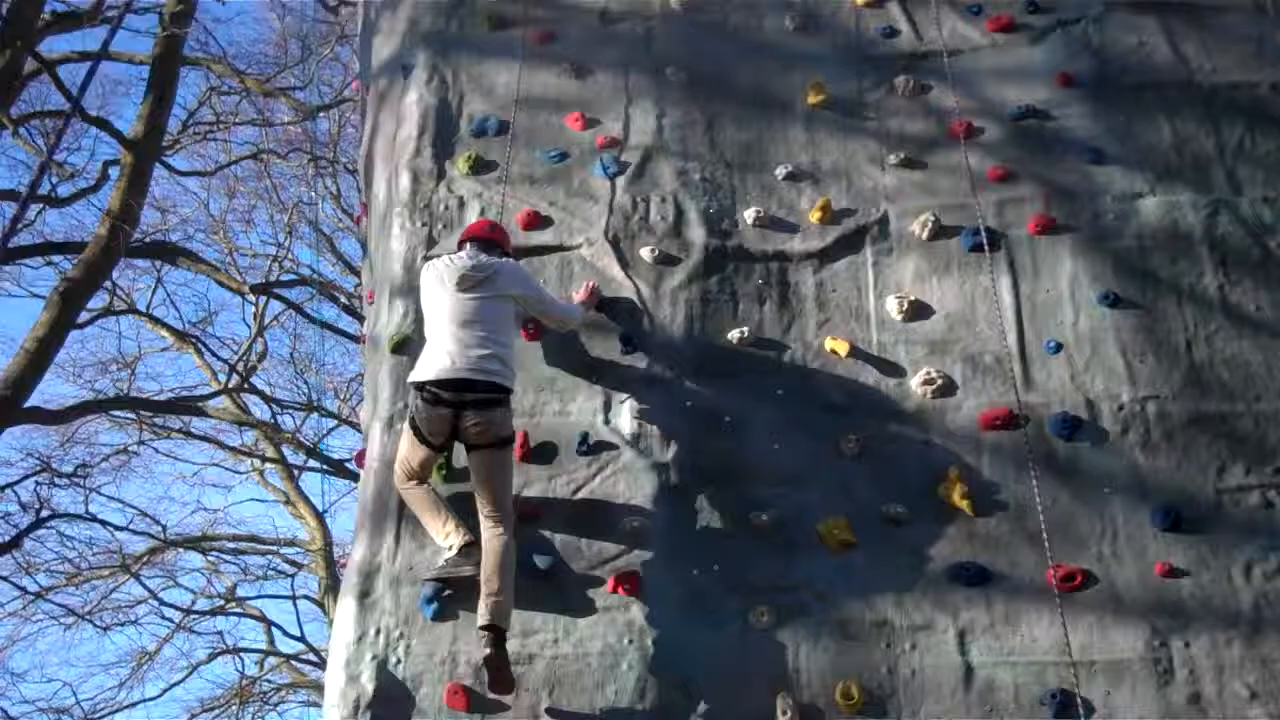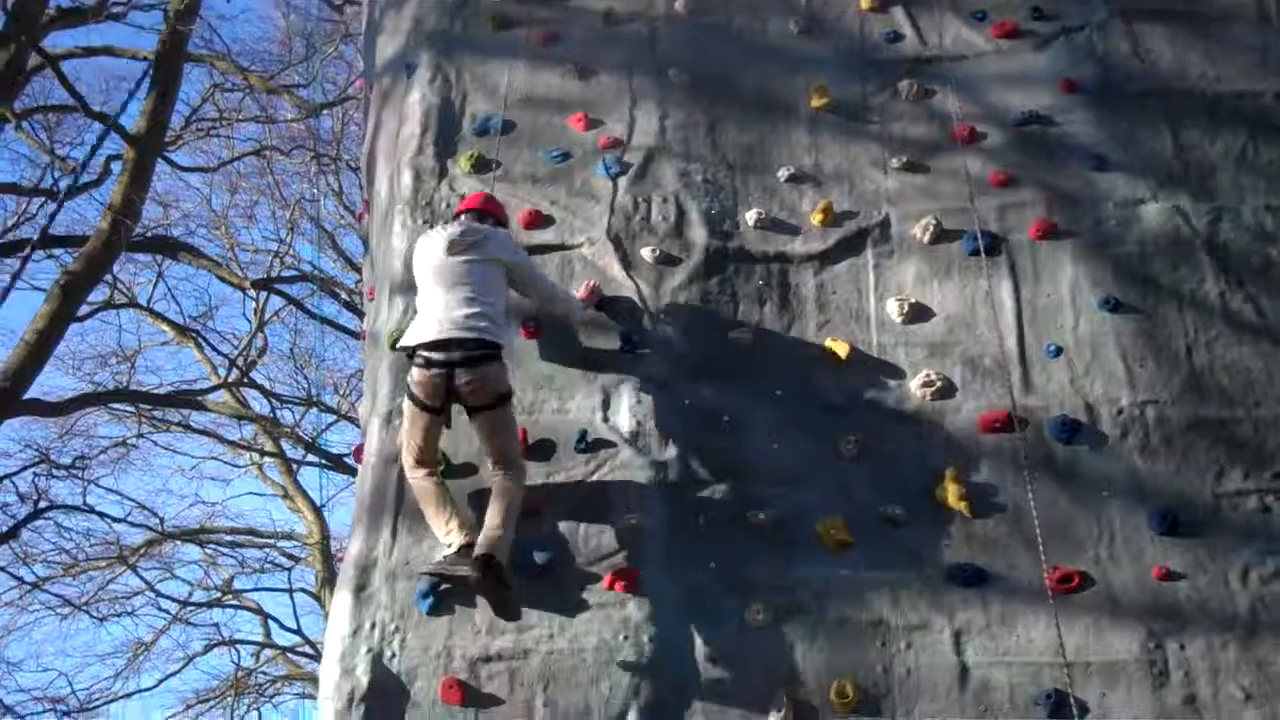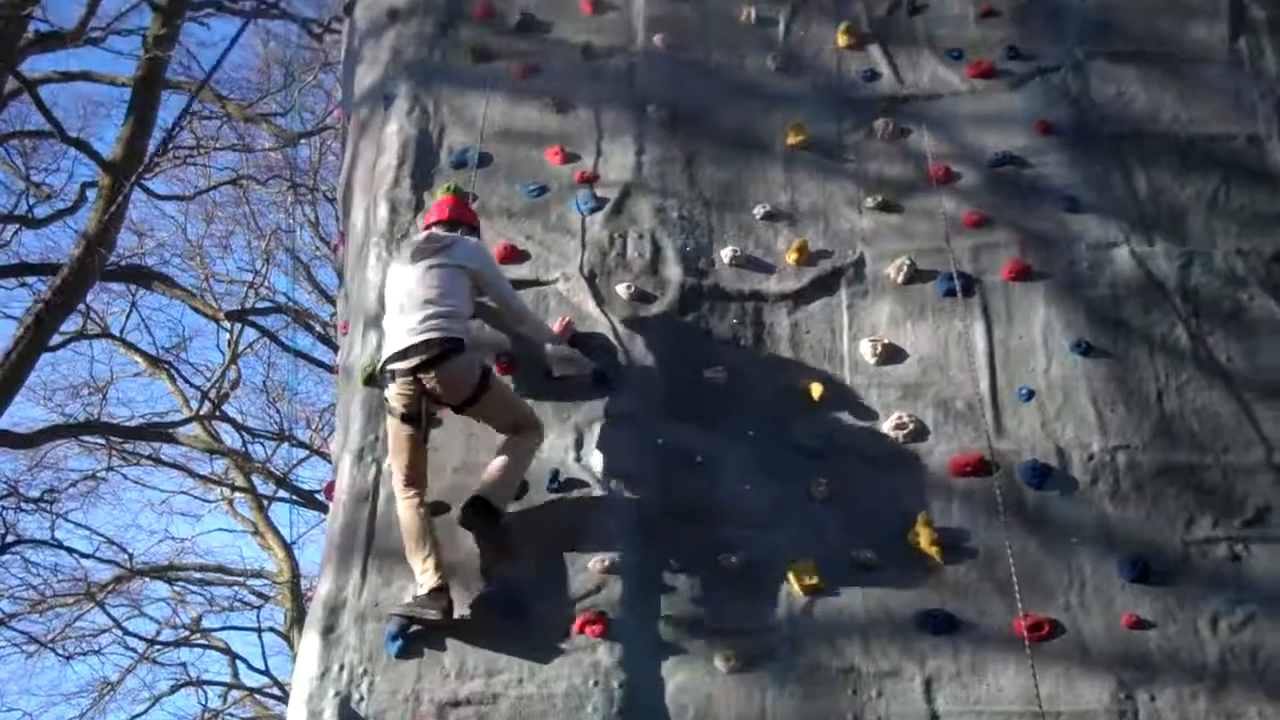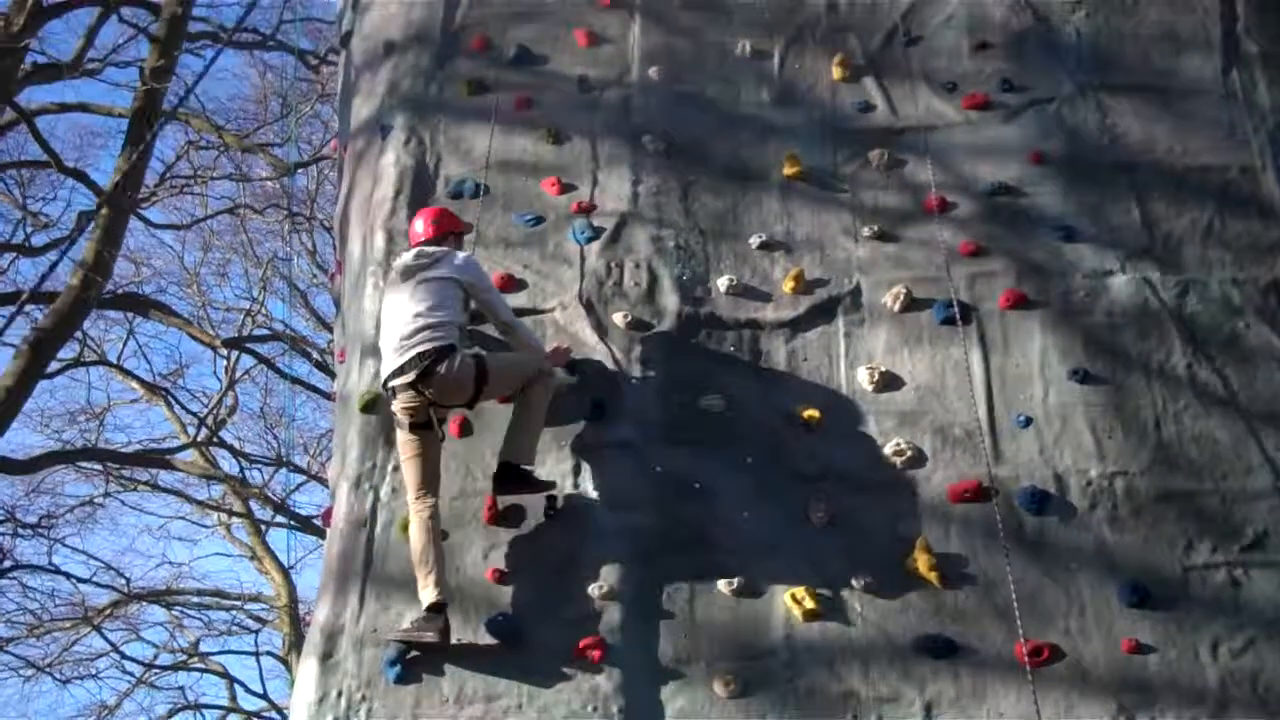
dt=0.2s
person 1, frame 1
left shoulder: (432, 271)
right shoulder: (511, 275)
right elbow: (559, 317)
right wrist: (580, 307)
left hip: (433, 398)
right hip: (487, 404)
left knee: (408, 479)
right knee: (498, 521)
left ankle: (460, 547)
right ankle: (493, 634)
person 1, frame 2
left shoulder: (425, 243)
right shoulder: (499, 242)
right elbow: (547, 295)
right wrist: (579, 303)
left hip: (425, 361)
right hip: (479, 361)
left knee: (418, 465)
right knee: (506, 471)
left ankle: (459, 549)
right ankle: (489, 555)
person 1, frame 3
left shoulder: (399, 260)
right shoulder: (468, 250)
right elbow: (514, 311)
right wrist: (551, 334)
left hip: (397, 373)
right hip: (447, 361)
left knee: (408, 490)
right knee: (527, 429)
left ankle: (433, 590)
right ankle: (483, 502)
person 1, frame 4
left shoulder: (395, 280)
right shoulder: (458, 263)
right elbow: (504, 320)
right wrist: (546, 354)
left hip: (401, 391)
right hip: (443, 369)
left knee: (422, 503)
right knee: (539, 371)
left ankle: (433, 611)
right ankle: (511, 470)
